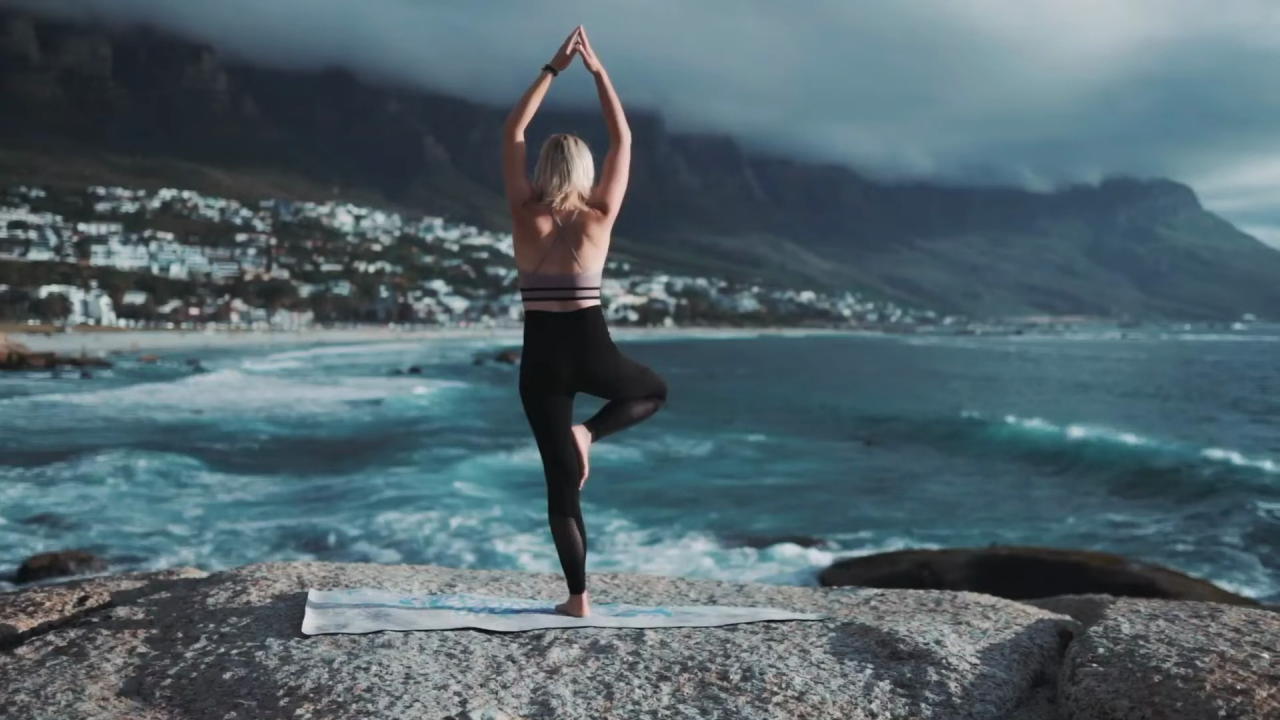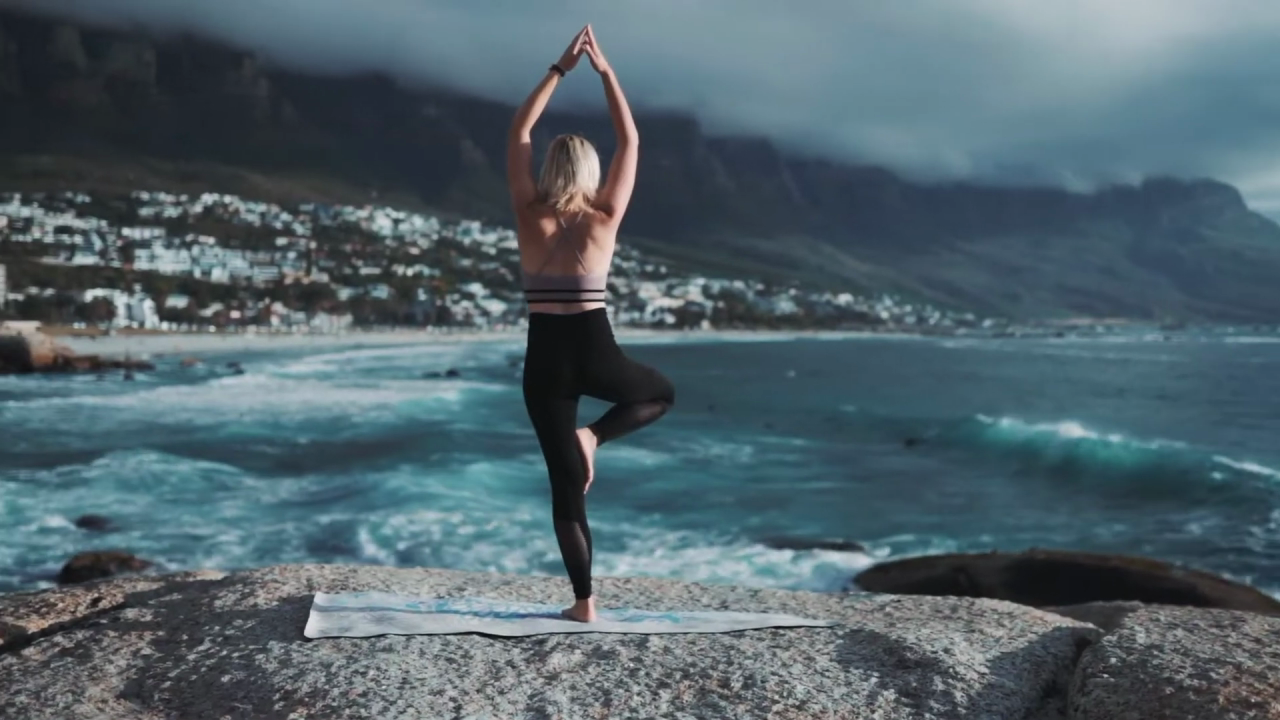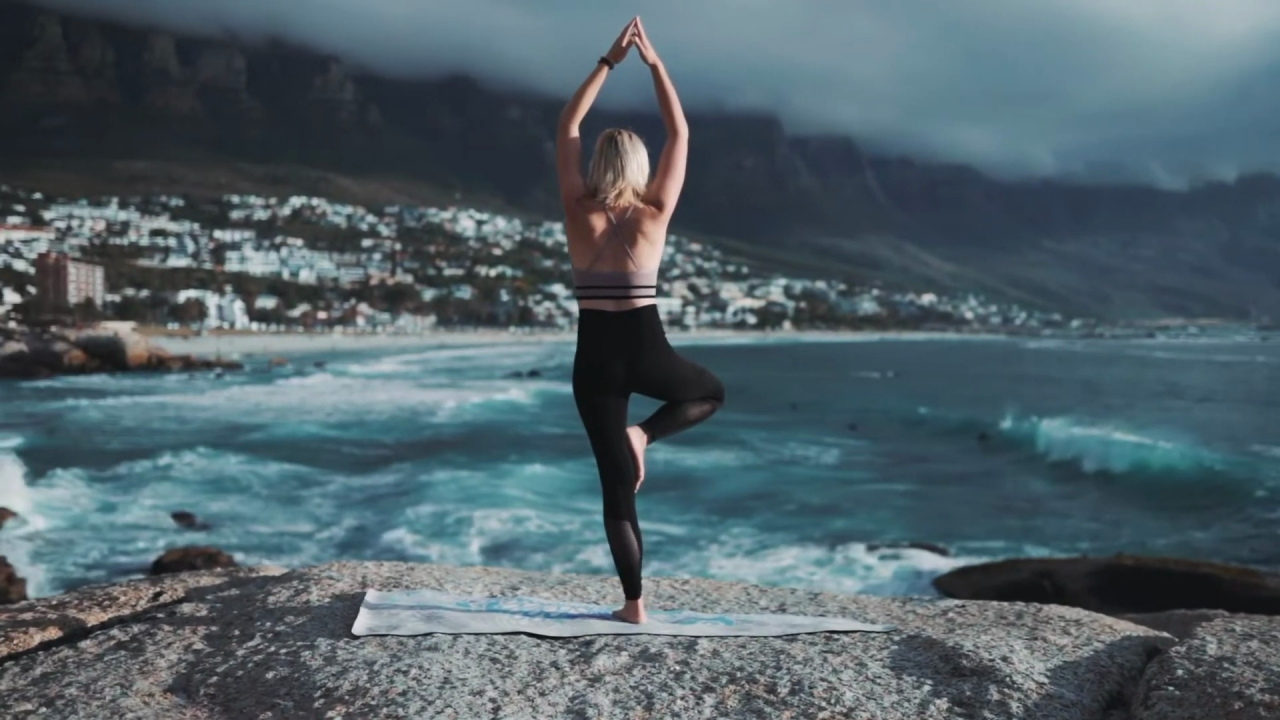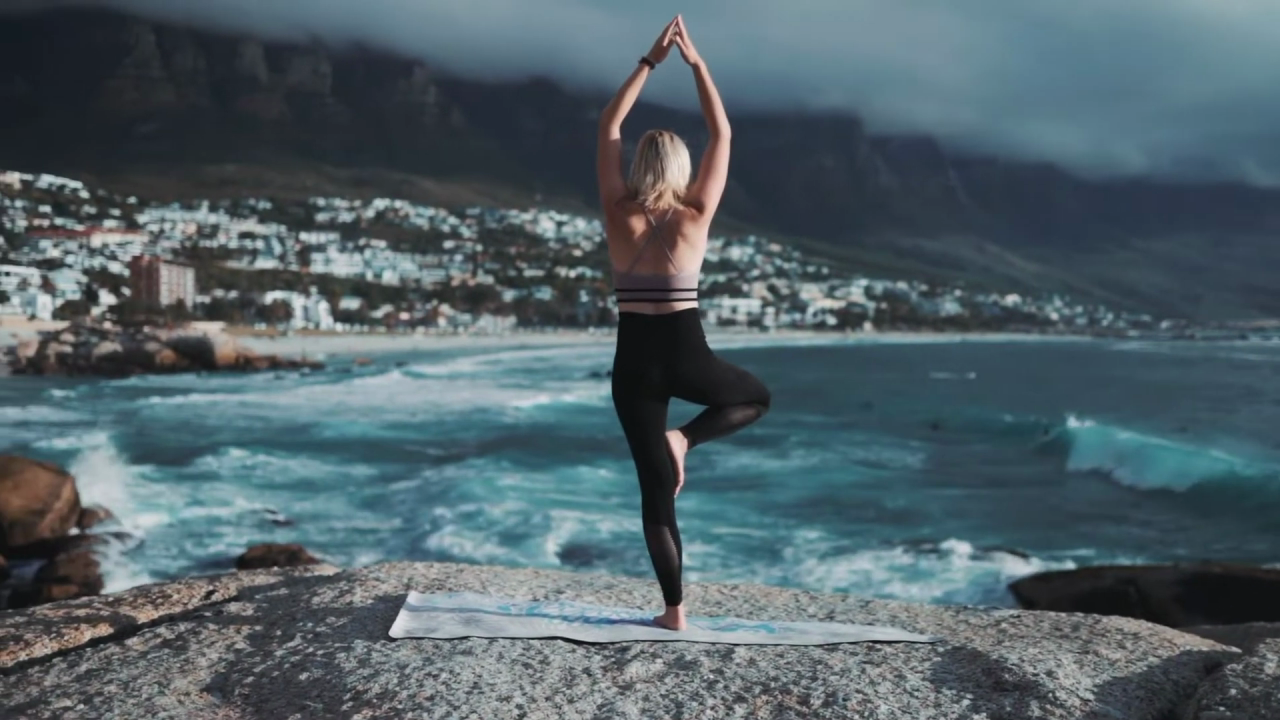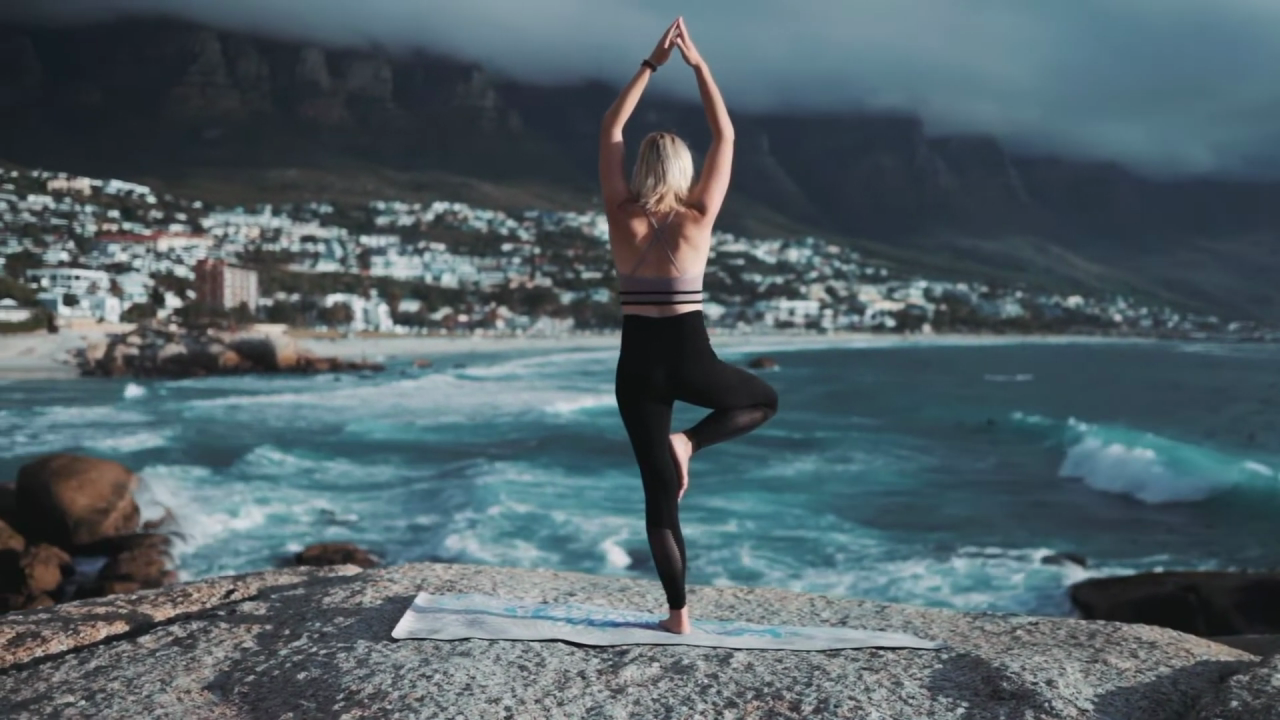
dt=1s
person 1, frame 1
left shoulder: (524, 216)
right shoulder: (599, 217)
left elbow: (512, 132)
right elbow: (622, 138)
left wrist: (552, 69)
right wrist: (596, 69)
left hip: (541, 357)
right hip: (591, 351)
left knee: (561, 483)
right knee: (654, 391)
left ankle: (578, 599)
right ankle: (589, 433)
person 1, frame 2
left shoulder: (529, 217)
right shoulder: (604, 219)
left elbow: (518, 133)
right elbow: (630, 139)
left wrist: (559, 69)
right wrist: (603, 69)
left hip: (545, 361)
right hip: (595, 355)
left knee: (565, 487)
right knee: (662, 393)
left ankle: (583, 603)
right ankle: (594, 436)
person 1, frame 3
left shoulder: (578, 213)
right shoulder: (654, 214)
left elbow: (567, 127)
right elbow: (679, 132)
left wrist: (609, 61)
right wrist: (652, 61)
left hip: (594, 358)
right hip: (646, 352)
left knee: (616, 487)
right knee: (712, 391)
left ankle: (634, 604)
right ankle: (644, 434)
person 1, frame 4
left shoulder: (618, 215)
right shoulder: (695, 217)
left elbow: (607, 128)
right elbow: (721, 133)
left wrist: (649, 61)
right wrist: (694, 61)
left hip: (634, 362)
right hip: (685, 356)
left knee: (656, 492)
right knee: (757, 397)
left ankle: (674, 611)
right ankle: (685, 438)
person 1, frame 5
left shoulder: (621, 218)
right shoulder: (698, 219)
left elbow: (609, 131)
right elbow: (724, 135)
left wrist: (650, 64)
right wrist: (696, 63)
left hip: (638, 364)
right hip: (689, 359)
left knee: (659, 494)
right knee: (764, 400)
left ankle: (678, 615)
right ankle: (690, 442)
